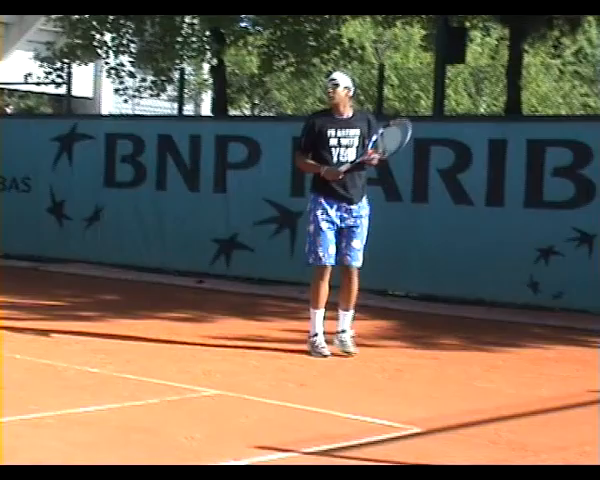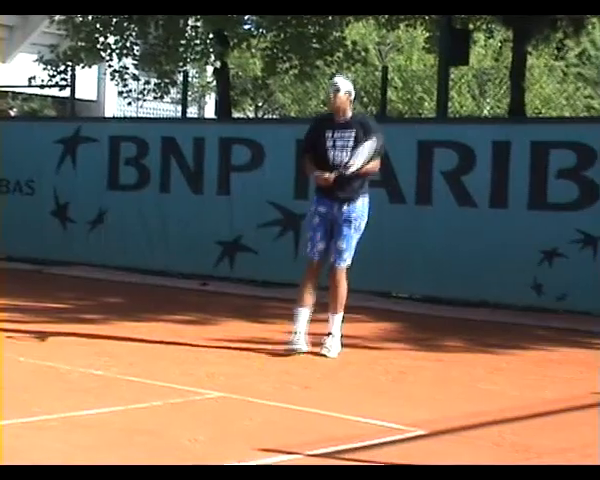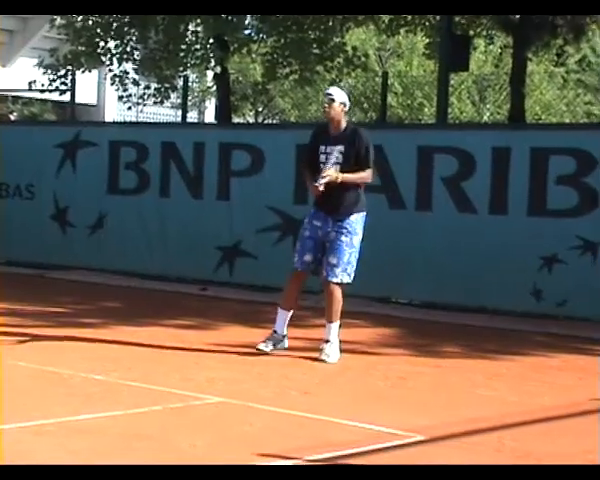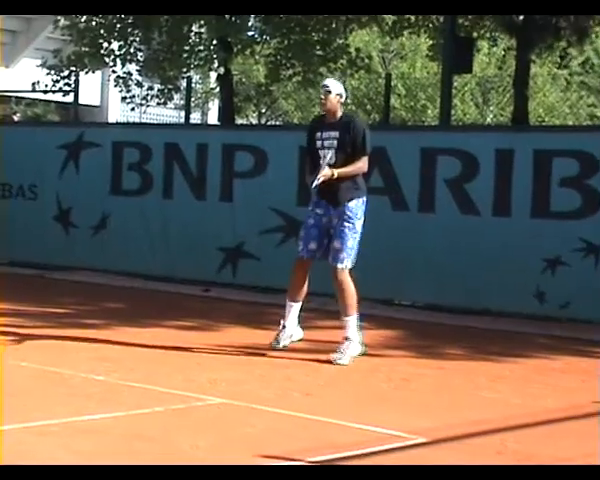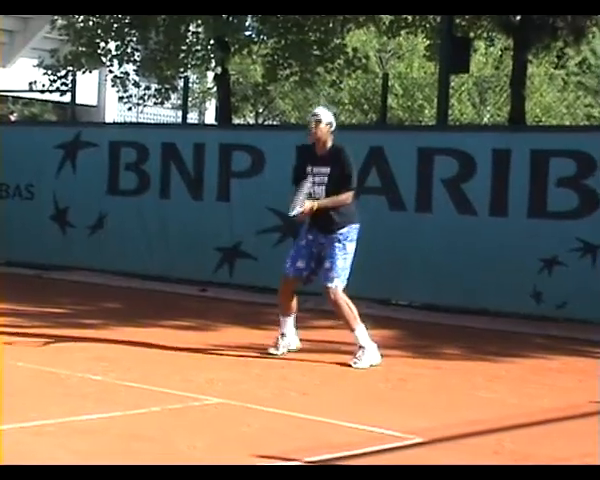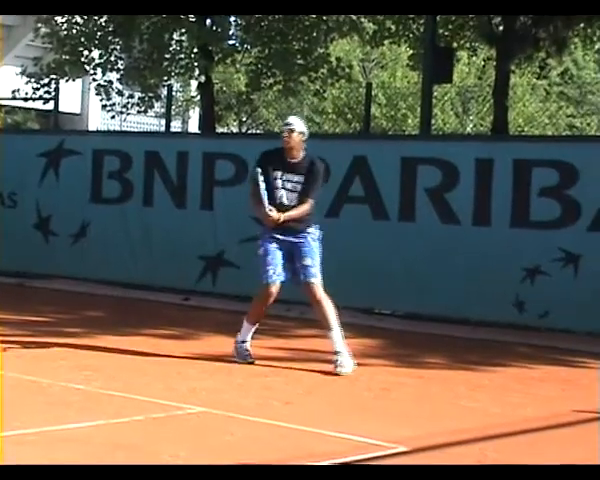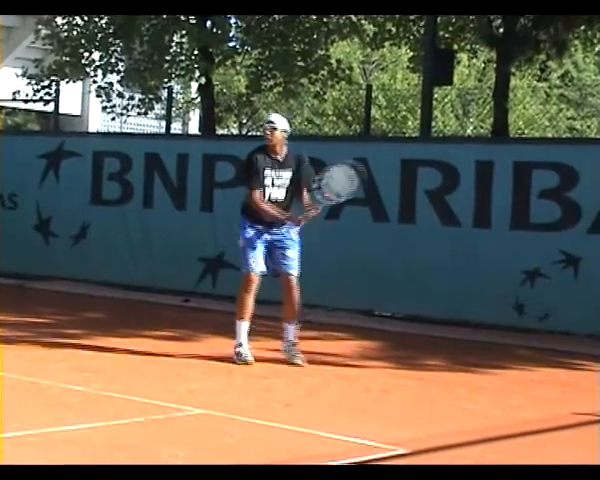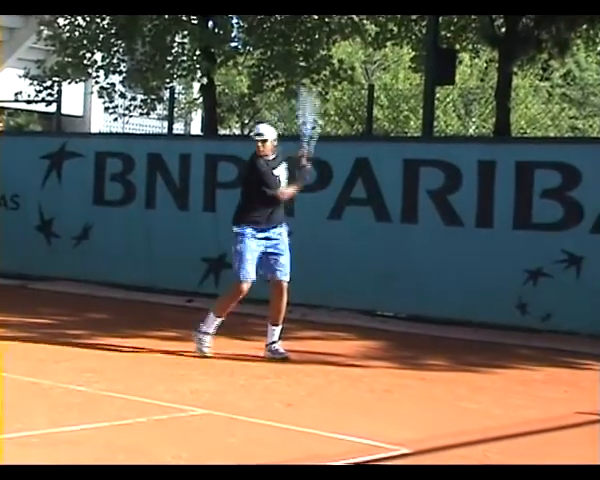
dt=0.2s
person 1, frame 1
left shoulder: (366, 122)
right shoulder: (315, 121)
left elbow: (373, 155)
right elbow: (300, 159)
left wrist: (373, 158)
right wrist: (320, 171)
left hip: (356, 204)
right hip: (323, 201)
left knee: (351, 269)
right knee: (321, 268)
left ankle: (345, 330)
right ankle: (316, 334)
person 1, frame 2
left shoulder: (366, 125)
right shoulder: (319, 124)
left elbow: (376, 162)
right elbow: (308, 159)
left wrist: (361, 168)
right wrist: (317, 174)
left hip: (353, 205)
right hip: (324, 201)
left knee: (339, 269)
right knee: (314, 265)
left ankle: (333, 335)
right ankle: (299, 333)
person 1, frame 3
left shoulder: (358, 135)
right shoulder: (318, 134)
left elbow: (367, 175)
left wrist: (339, 177)
right wrist: (313, 183)
left hip: (348, 217)
right hip: (319, 213)
left knee: (332, 281)
right knee: (297, 274)
left ankle: (331, 342)
right ankle: (279, 334)
person 1, frame 4
left shoulder: (353, 125)
right shoulder: (315, 126)
left elbow: (362, 165)
left wrist: (333, 172)
right wrist: (312, 174)
left hip: (348, 204)
right hip: (321, 203)
left knee: (340, 271)
right knee: (301, 264)
left ankle: (352, 339)
right ankle: (289, 327)
person 1, frame 5
left shoulder: (341, 156)
right shoulder: (304, 154)
left elbow: (347, 196)
left wrist: (316, 205)
right wrist: (303, 206)
left hip: (341, 231)
right hip: (313, 230)
left knee: (334, 292)
right knee: (288, 281)
left ankle: (368, 347)
right ankle: (287, 336)
person 1, frame 6
left shoulder: (314, 166)
right shoulder: (267, 158)
left elbow: (307, 204)
right elbow: (255, 194)
left wrist: (284, 215)
right wrist: (266, 215)
left hip: (304, 234)
right hip: (273, 235)
left knee: (315, 290)
right knee: (270, 290)
left ankle: (342, 352)
right ankle: (243, 341)
person 1, frame 7
left shoulder: (299, 160)
right shoulder: (256, 158)
left elbow: (302, 193)
right elbow: (255, 199)
left wrist: (308, 210)
right wrist: (282, 216)
left hip: (285, 229)
right hip: (255, 226)
left knee: (291, 282)
right knee: (251, 279)
left ankle: (290, 342)
right ankle: (241, 343)
person 1, frame 8
left shoulder: (277, 159)
right shoulder: (257, 165)
right elbow: (283, 195)
left wrist: (301, 165)
right wrist: (302, 177)
left hip: (276, 231)
right hip: (249, 231)
left knee: (281, 285)
right knee: (242, 288)
left ankle: (273, 343)
right ankle: (206, 330)
